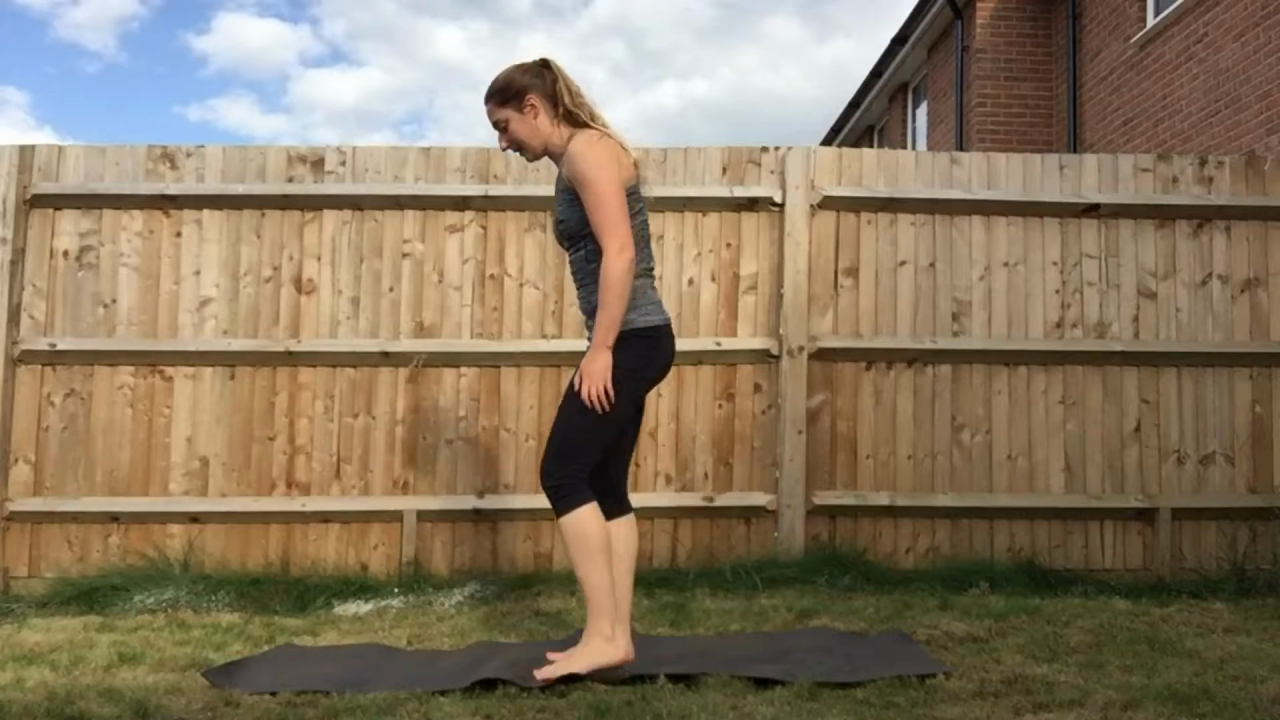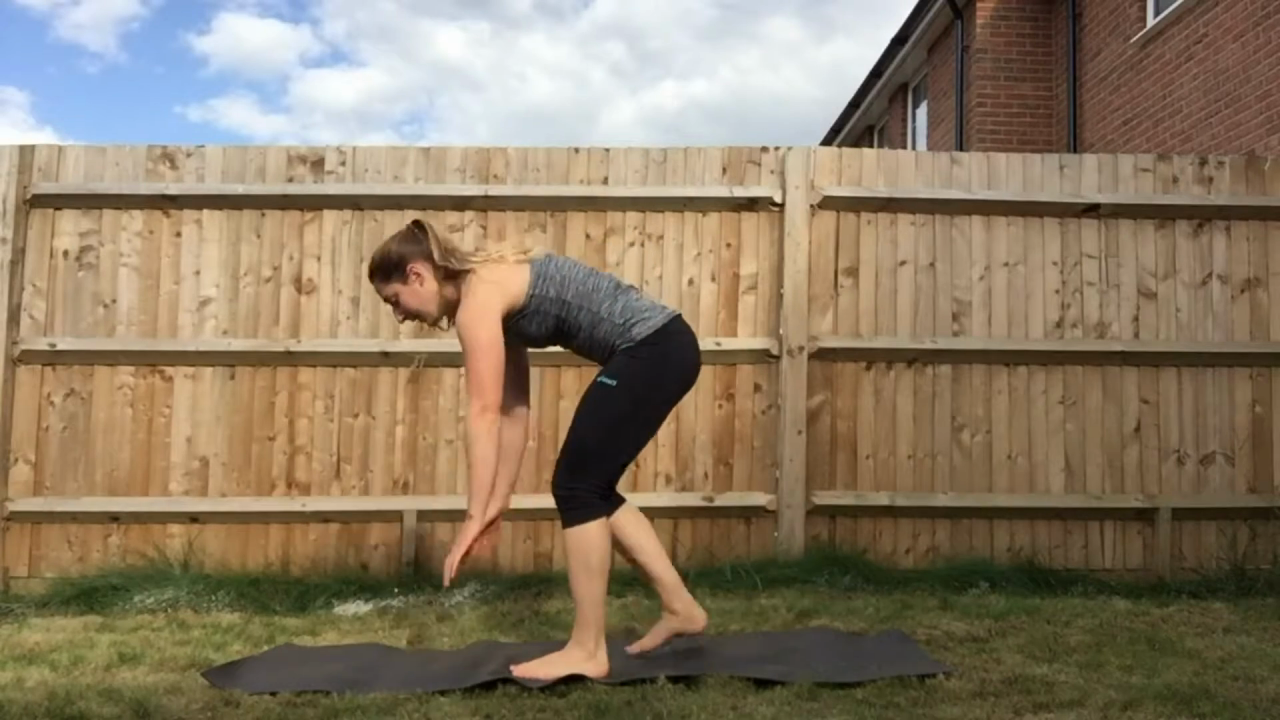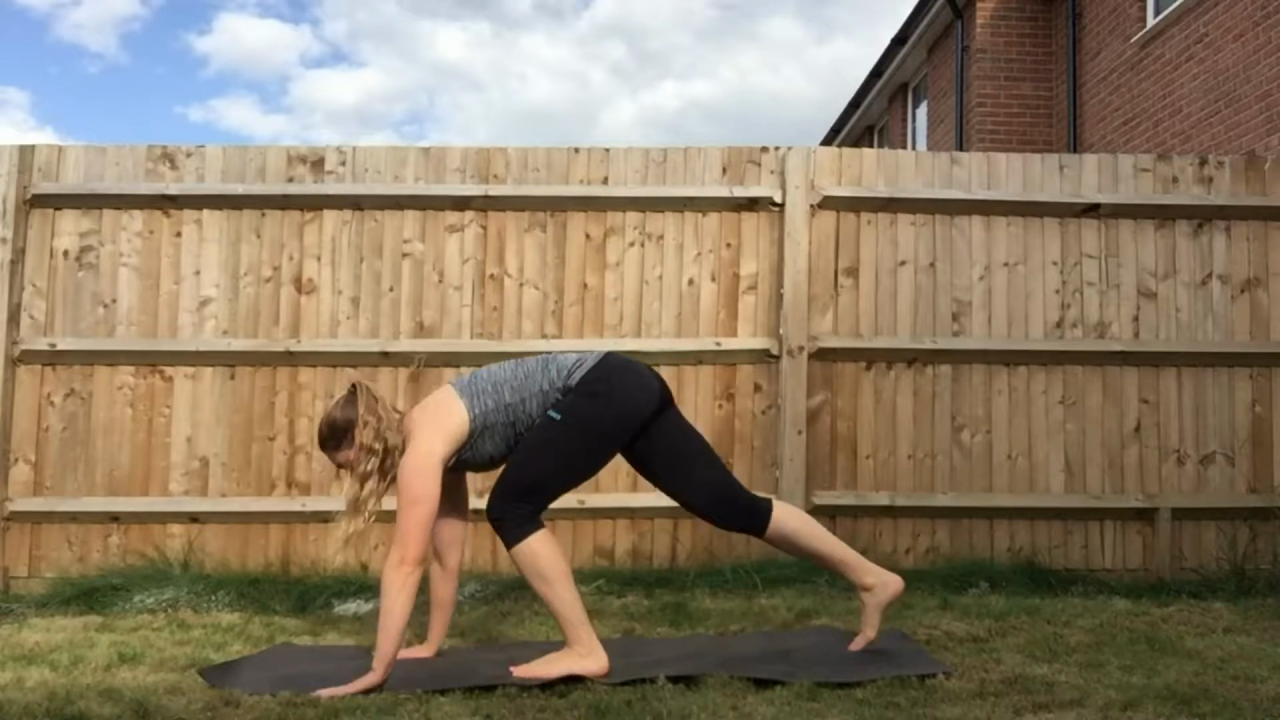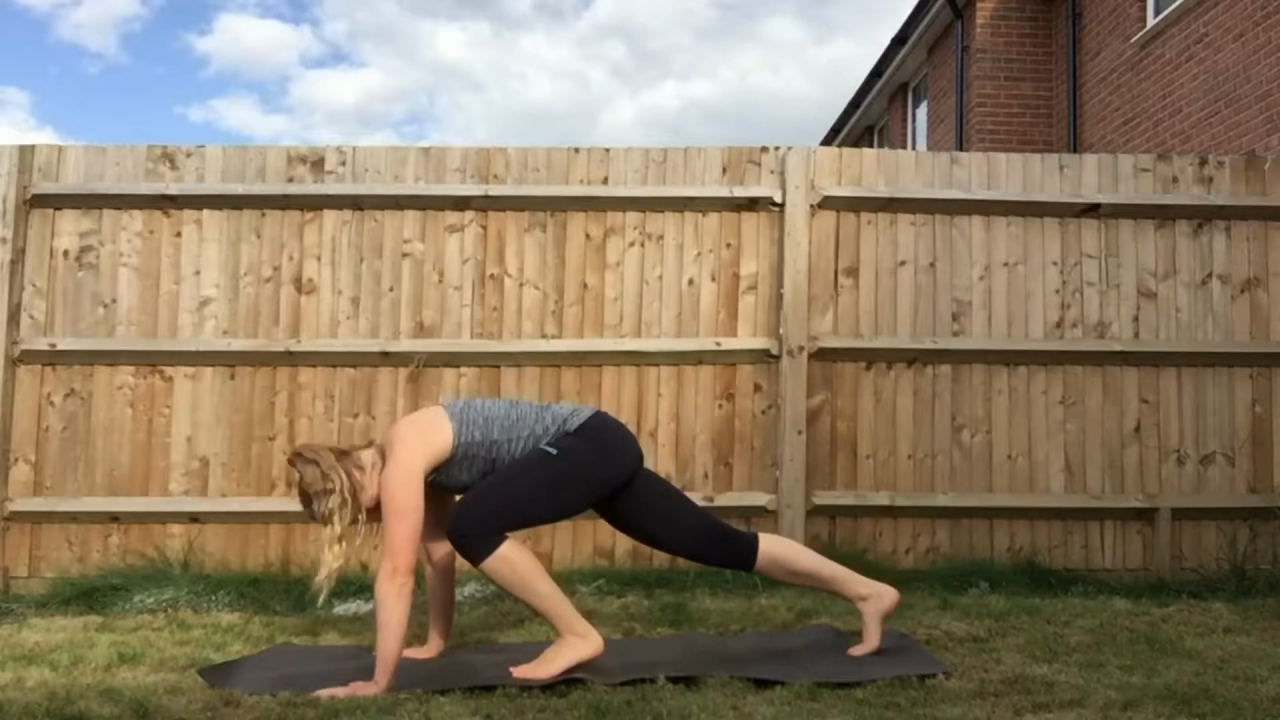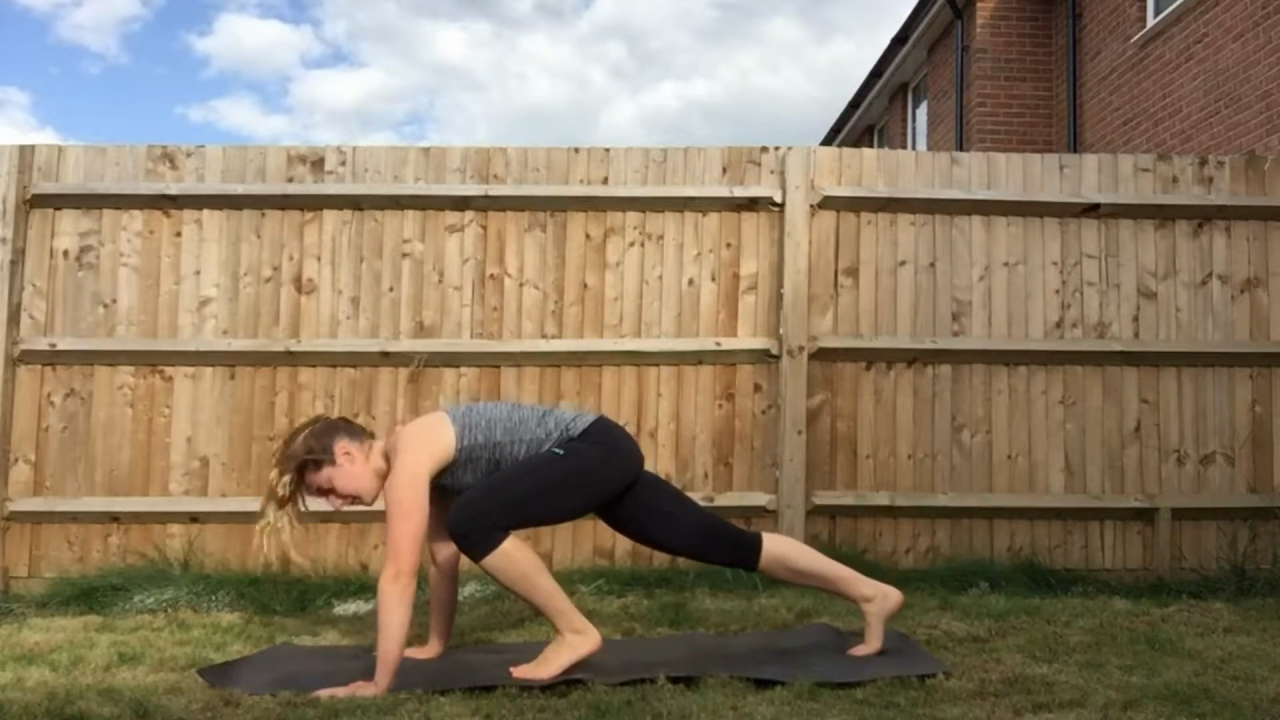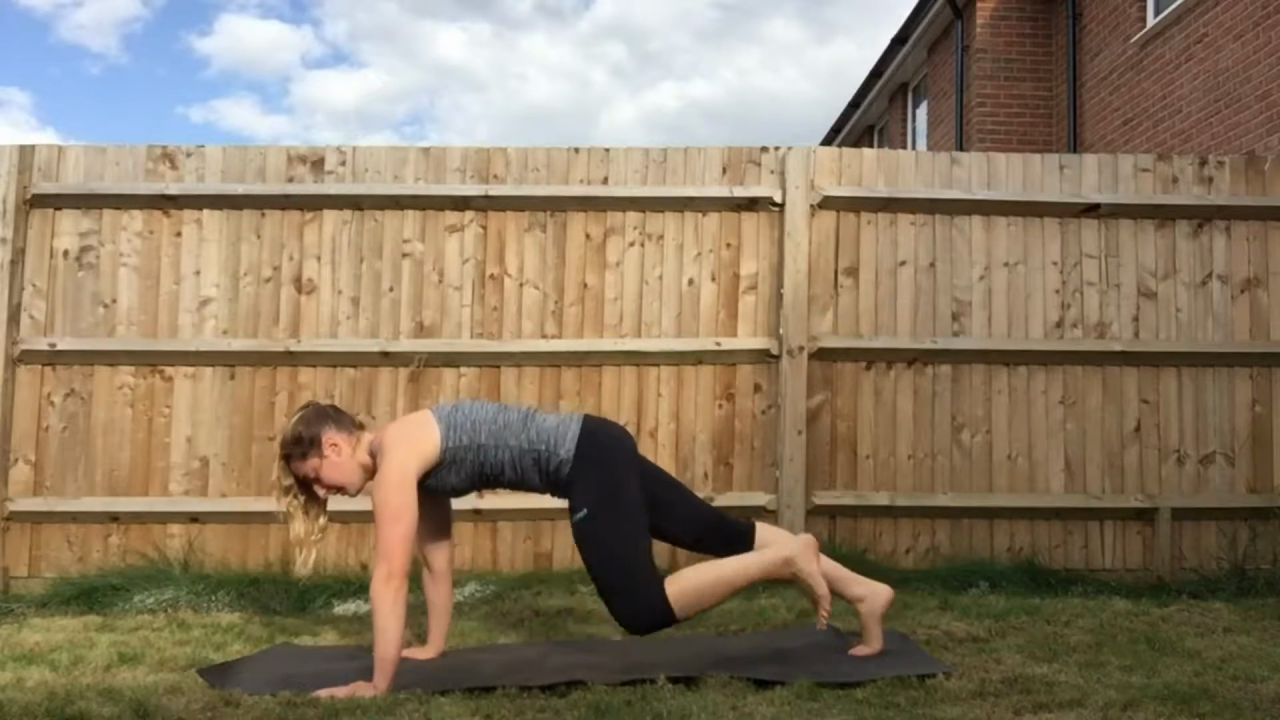
dt=0.5s
person 1, frame 1
left shoulder: (587, 150)
right shoulder: (580, 157)
left elbow: (619, 255)
left wrist: (601, 349)
right wrist: (603, 347)
left hip: (631, 342)
right hip: (630, 342)
left knee: (563, 473)
right knee: (605, 488)
left ankle: (602, 636)
right ankle: (616, 635)
person 1, frame 2
left shoulder: (479, 294)
right shoulder: (484, 293)
left elbow: (486, 416)
right elbow: (511, 408)
left wrist: (478, 515)
right wrist: (497, 500)
left hip: (650, 348)
right hip: (661, 345)
left knee: (576, 485)
right knee: (592, 489)
left ankle: (587, 652)
right ankle: (679, 605)
person 1, frame 3
left shoulder: (421, 443)
right shoulder: (439, 437)
left elbow: (405, 561)
right elbow: (446, 549)
left wrist: (379, 669)
right wrist: (432, 643)
left hip: (601, 392)
right hip: (629, 385)
left knee: (512, 510)
right knee: (729, 504)
left ankle: (584, 651)
right ankle: (871, 578)
person 1, frame 4
left shoulder: (401, 457)
right shoulder: (421, 465)
left elbow: (396, 573)
right elbow: (440, 553)
left wrist: (378, 680)
right wrist: (433, 642)
left hip: (591, 443)
right hip: (600, 449)
left knee: (476, 522)
right knee: (716, 542)
left ankle: (576, 635)
right ankle: (866, 593)
person 1, frame 5
left shoulder: (407, 458)
right shoulder: (422, 467)
left elbow: (397, 576)
right elbow: (443, 556)
left wrist: (379, 682)
right wrist: (436, 644)
left hip: (595, 448)
right hip: (597, 458)
left knee: (476, 519)
right knee: (722, 542)
left ankle: (573, 633)
right ankle: (871, 594)
person 1, frame 6
left shoulder: (394, 456)
right shoulder: (415, 462)
left elbow: (390, 576)
right elbow: (436, 557)
left wrist: (378, 682)
right wrist: (433, 646)
left hip: (586, 453)
right hip: (590, 451)
left knee: (641, 609)
right knee: (718, 533)
left ankle: (790, 560)
right ankle: (861, 590)
